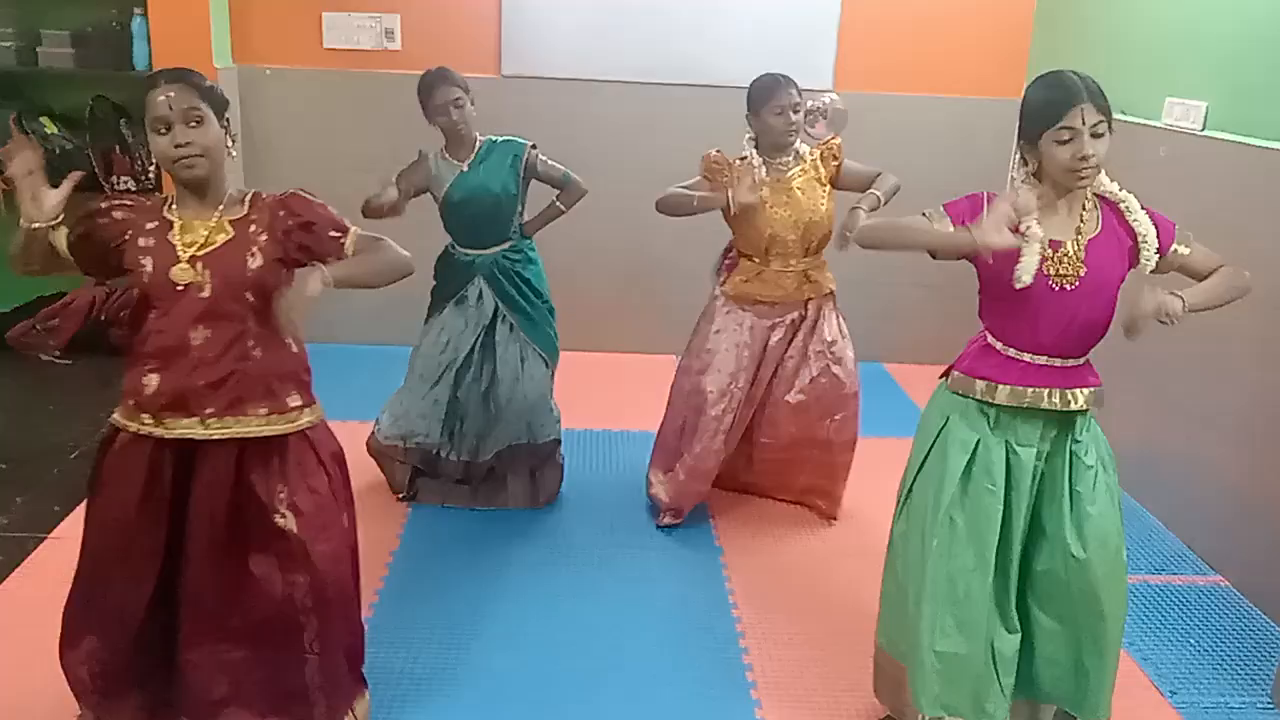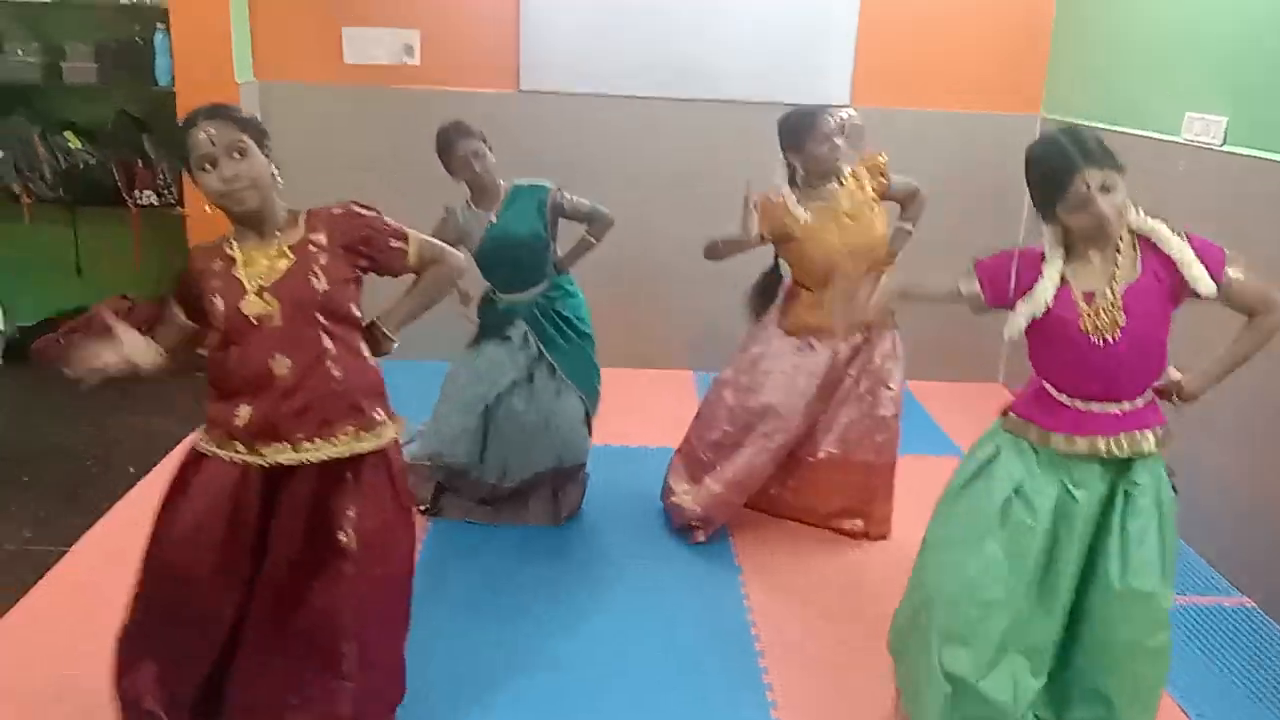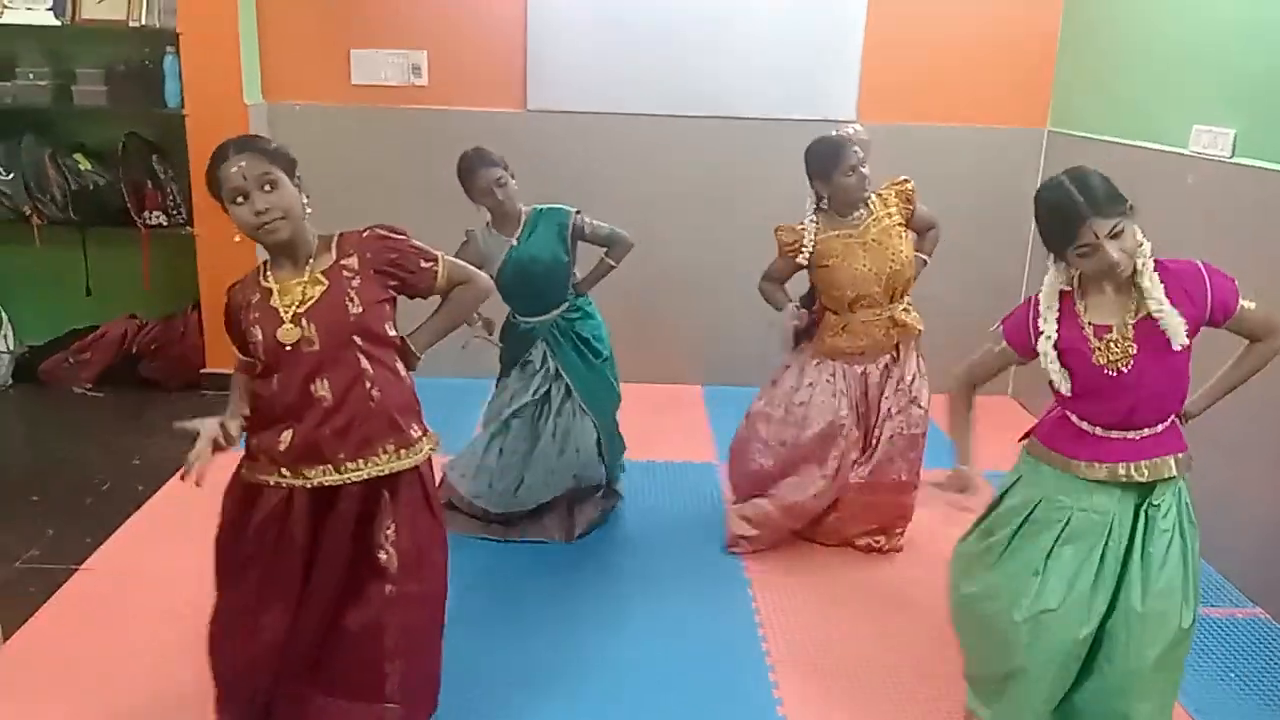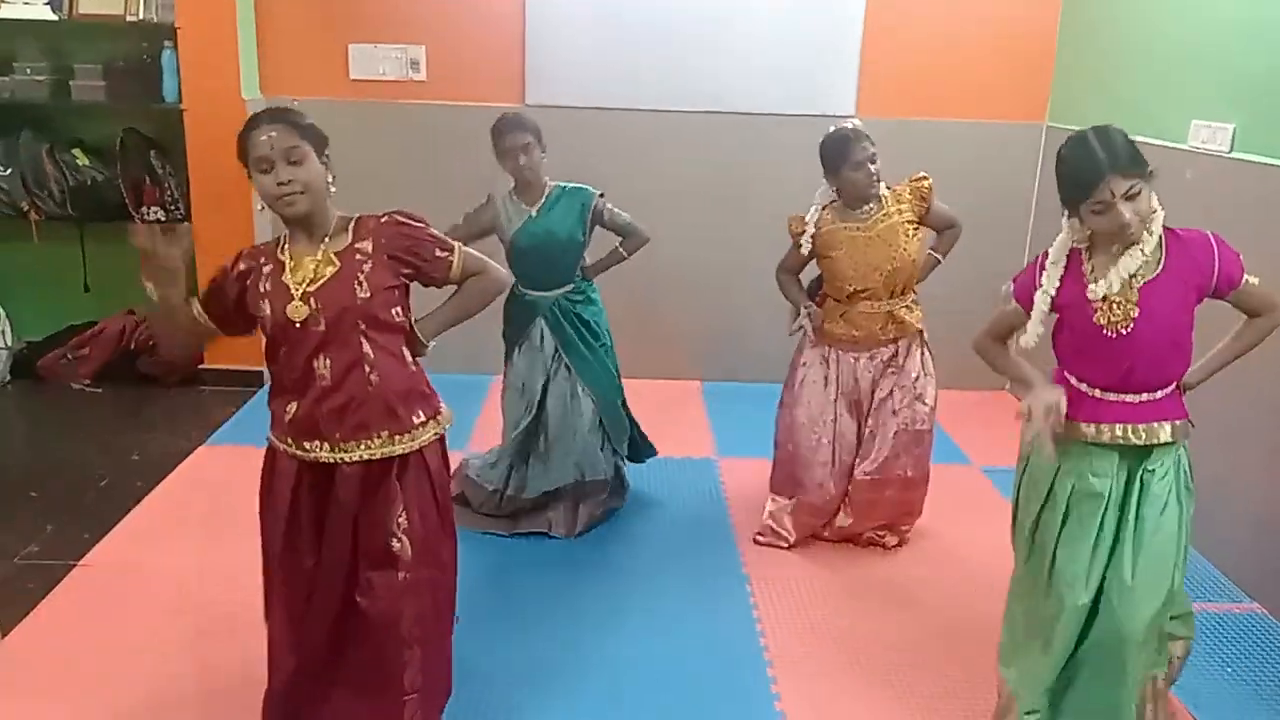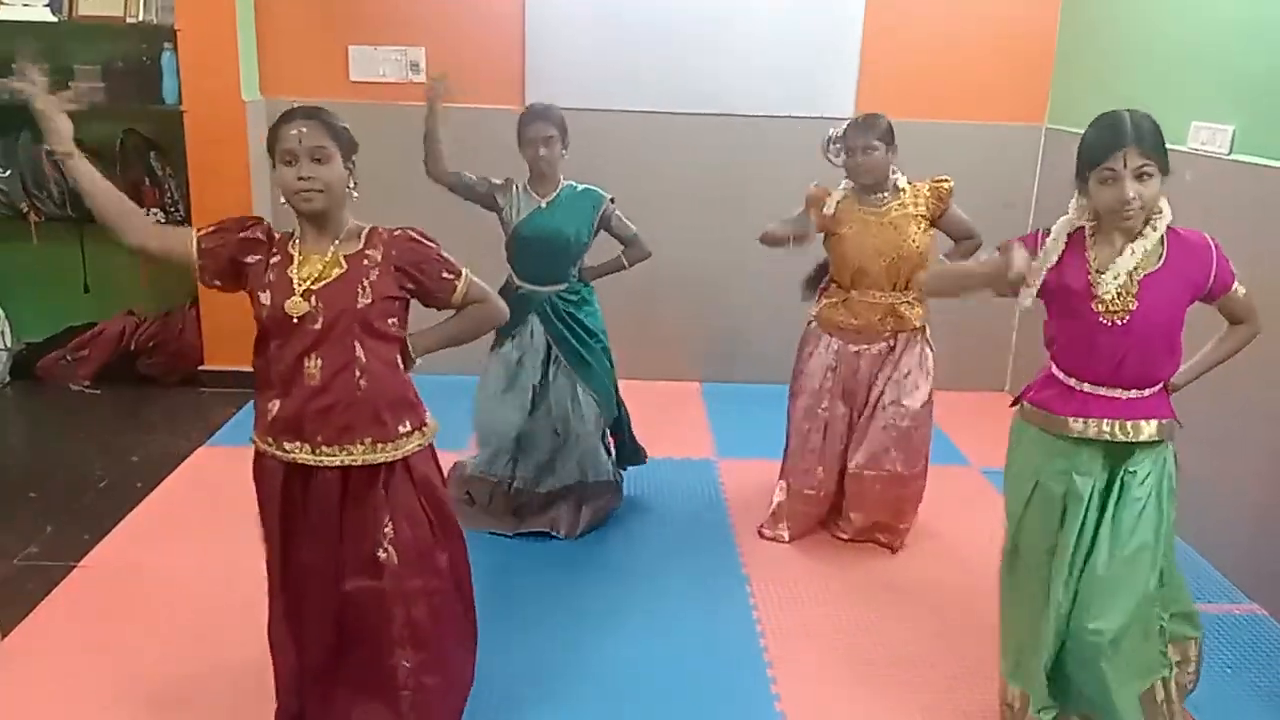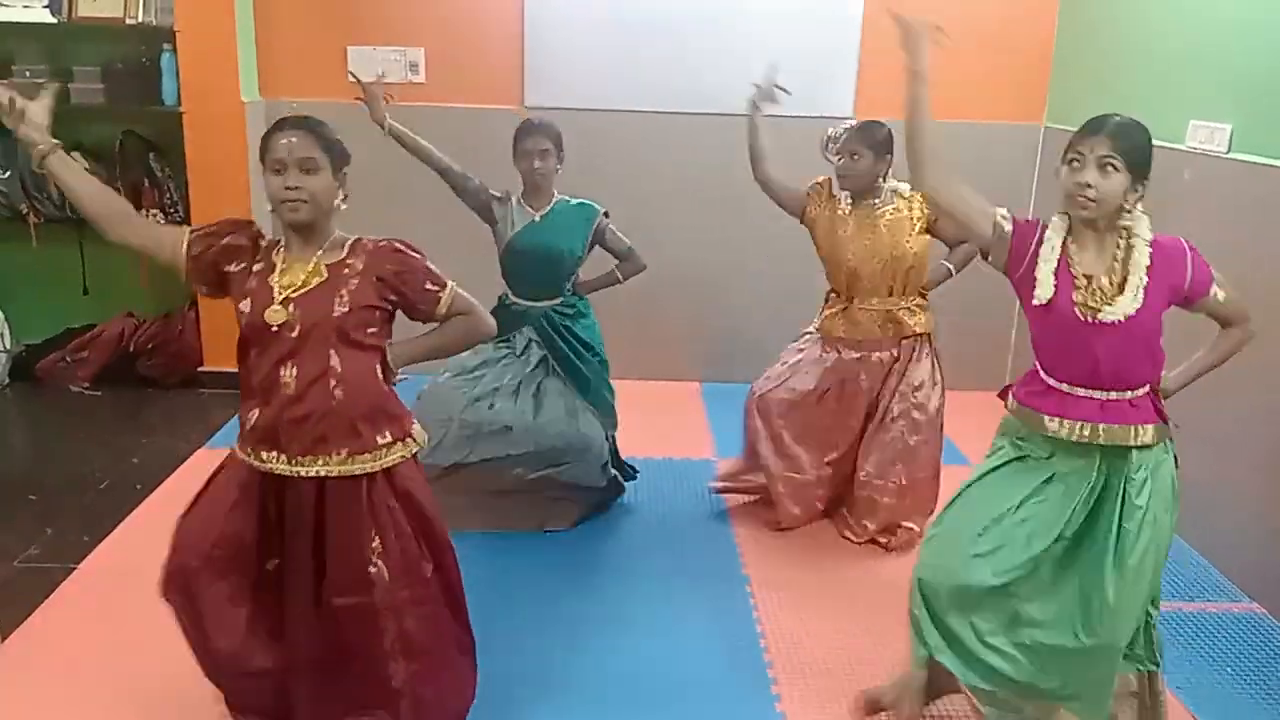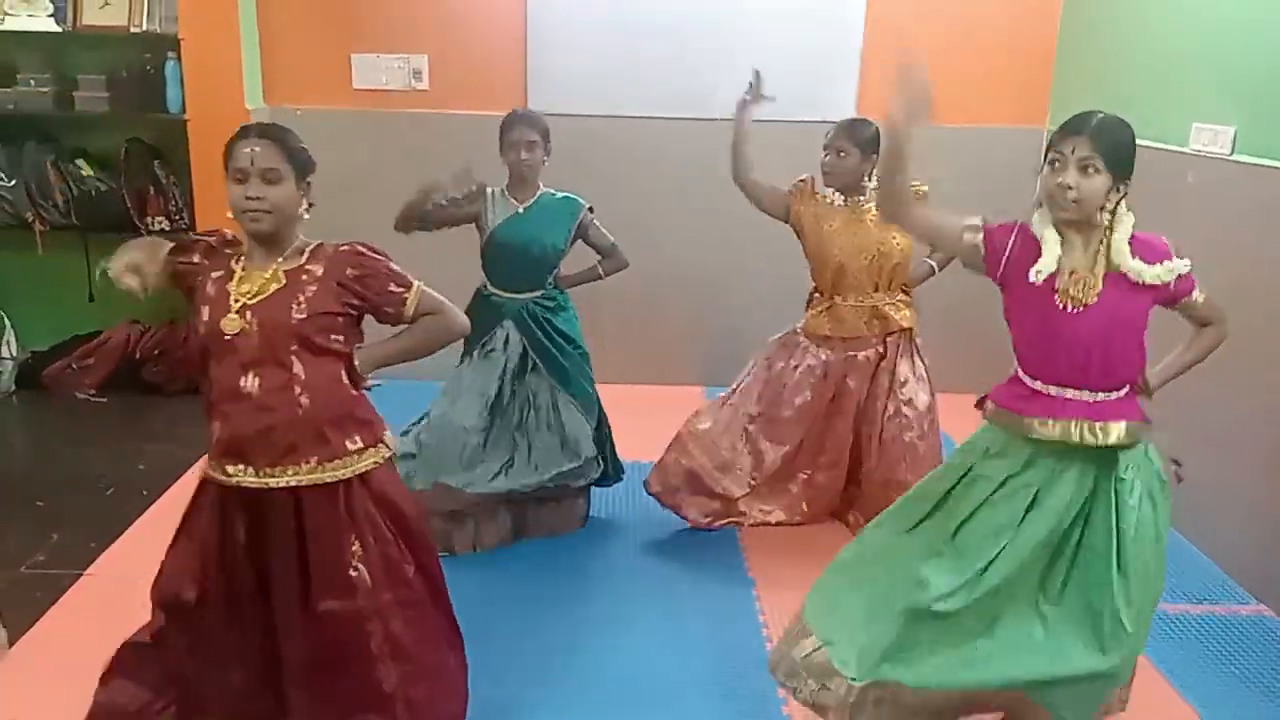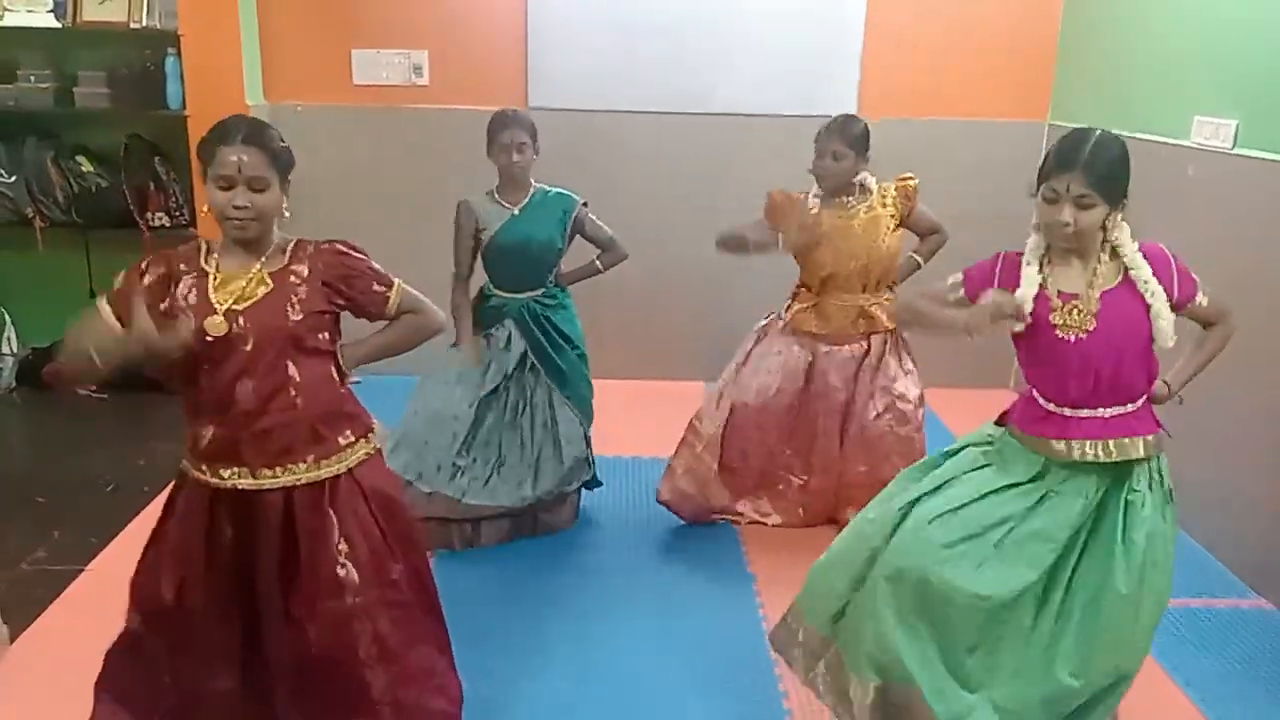
dt=0.2s
person 1, frame 1
left shoulder: (283, 213)
right shoulder: (129, 224)
left elbow: (394, 259)
left wrist: (320, 277)
left hip: (271, 438)
right hip: (158, 446)
left knee: (301, 587)
right knee: (134, 596)
person 1, frame 2
left shoulder: (341, 229)
right shoulder: (205, 266)
left elbow: (449, 263)
left wrist: (382, 328)
right wrist: (143, 354)
left hip: (349, 460)
right hip: (242, 465)
left knee: (346, 615)
right knee: (194, 609)
person 1, frame 3
left shoulder: (375, 252)
right shoulder: (245, 300)
left elbow: (476, 283)
left wrist: (410, 345)
right wrist: (226, 423)
left hip: (385, 478)
right hip: (282, 490)
left knee: (383, 630)
right knee: (268, 634)
person 1, frame 4
left shoulder: (395, 237)
right shoulder: (251, 271)
left elbow: (493, 279)
right elbow: (180, 337)
left wrist: (419, 330)
right wrist: (166, 283)
left hip: (394, 460)
right hip: (302, 467)
left knee: (395, 610)
right knee: (309, 612)
person 1, frame 5
left shoulder: (399, 250)
right shoulder: (254, 252)
left elbow: (490, 309)
right elbow: (139, 233)
left wrist: (409, 345)
right wrist: (63, 144)
left hip: (382, 464)
right hip: (292, 467)
left knee: (394, 614)
right knee: (307, 612)
person 1, frame 6
left shoulder: (381, 262)
right shoulder: (240, 253)
left elbow: (478, 324)
right elbow: (129, 230)
left wrist: (392, 354)
left hip: (364, 476)
right hip: (268, 476)
left knee: (381, 627)
person 1, frame 7
left shoulder: (344, 267)
right shoulder: (207, 260)
left elbow: (449, 322)
right elbow: (134, 264)
left wrist: (361, 360)
right wrist: (134, 261)
left hip: (340, 482)
right hip: (237, 492)
left knee: (370, 628)
right knee: (206, 628)
person 1, frame 8
left shoulder: (325, 264)
right shoulder: (172, 273)
left elbow: (427, 319)
right elbow: (73, 358)
left wrist: (340, 359)
right wrist: (144, 340)
left hip: (329, 481)
right hip: (216, 487)
left knee: (359, 630)
right knee: (201, 635)
person 2, frame 1
left shoulder: (1130, 222)
right shoulder: (991, 216)
left elbow: (1233, 277)
right elbow: (868, 234)
left wrist: (1172, 303)
right wrist: (971, 238)
left hip: (1070, 426)
right hip: (979, 418)
left knee: (1083, 579)
right knee: (955, 578)
person 2, frame 2
left shoulder: (1176, 255)
right shoulder: (1027, 273)
right elbow: (920, 290)
left wrist: (1200, 380)
right wrist: (878, 297)
left hip: (1129, 470)
right hip: (1033, 460)
left knee: (1128, 626)
right knee: (960, 596)
person 2, frame 3
left shoulder: (1192, 284)
right shoulder: (1043, 310)
right elbow: (968, 382)
left wrist: (1195, 403)
right wrist: (964, 463)
left hip: (1152, 492)
right hip: (1060, 484)
left knee: (1137, 647)
right knee: (1026, 626)
person 2, frame 4
left shoulder: (1199, 253)
right shoulder: (1057, 267)
right elbow: (988, 342)
left wrist: (1194, 375)
right wrist: (1038, 386)
left hip: (1153, 460)
right hip: (1067, 452)
left knee: (1132, 608)
right knee: (1060, 595)
person 2, frame 5
left shoulder: (1194, 254)
right shoulder: (1055, 250)
left elbow: (1246, 320)
left wrist: (1181, 375)
left hip: (1140, 453)
right hip: (1049, 445)
left knee: (1116, 609)
right knee: (1050, 591)
person 2, frame 6
left shoulder: (1173, 262)
right shoulder: (1029, 246)
left elbow: (1240, 327)
right elbow: (930, 178)
left wrist: (1174, 384)
right wrist: (917, 66)
left hip: (1132, 463)
right hip: (1038, 445)
left knee: (1108, 611)
right knee: (955, 572)
person 2, frame 7
left shoulder: (1150, 258)
right shoulder: (1012, 244)
left elbow: (1214, 324)
right elbow: (898, 209)
left wrist: (1156, 377)
right wrist: (898, 135)
left hip: (1115, 468)
right hip: (1017, 453)
left knee: (1097, 620)
right knee: (948, 572)
person 2, frame 8
left shoulder: (1154, 269)
right shoulder: (1009, 275)
left elbow: (1219, 324)
left wrist: (1170, 385)
right wrist: (964, 311)
left hip: (1126, 484)
right hip: (1029, 462)
left knee: (1099, 639)
right knee: (912, 544)
person 3, frame 1
left shoulder: (821, 161)
right shoulder: (732, 172)
left elbow: (886, 182)
right elbow: (664, 202)
left wrist: (868, 206)
right wrist: (716, 198)
left hip: (811, 307)
right hip: (745, 308)
left knee: (826, 396)
right knee: (715, 397)
left ankle: (806, 486)
right ankle: (679, 486)
person 3, frame 2
left shoulder: (868, 181)
right shoulder: (780, 212)
left elbow: (916, 196)
right elbow: (713, 251)
left wrist: (900, 239)
right wrist: (743, 238)
left hip: (867, 332)
right hip: (803, 334)
left knee: (865, 430)
right knee: (750, 410)
left ankle: (847, 510)
right ankle: (700, 500)
person 3, frame 3
left shoulder: (893, 204)
right shoulder: (807, 238)
left elbow: (931, 228)
right elbow: (768, 282)
left wrist: (914, 269)
right wrist: (792, 309)
left hip: (894, 353)
right hip: (830, 355)
left knee: (893, 449)
right knee: (796, 438)
left ankle: (865, 526)
right ankle: (768, 519)
person 3, frame 4
left shoulder: (909, 202)
right shoulder: (818, 226)
left elbow: (954, 227)
right elbow: (786, 273)
left wrist: (926, 265)
right wrist: (804, 305)
left hip: (898, 346)
right hip: (833, 347)
left knee: (897, 440)
right knee: (817, 440)
left ankle: (873, 522)
right ankle: (800, 517)
person 3, frame 5
left shoulder: (925, 200)
right shoulder: (831, 206)
left elbow: (972, 240)
right elbow: (770, 234)
left wrist: (932, 272)
right wrist: (795, 233)
left hip: (899, 339)
right hip: (833, 336)
left knee: (891, 434)
right knee: (818, 425)
left ankle: (874, 517)
right ankle: (800, 512)
person 3, frame 6
left shoulder: (916, 207)
right shoulder: (822, 208)
left elbow: (968, 244)
right elbow: (764, 178)
left wrist: (939, 275)
right wrist: (754, 116)
left hip: (905, 348)
right hip: (837, 343)
left knee: (901, 442)
right knee: (775, 398)
left ankle: (881, 518)
right ankle: (791, 499)
person 3, frame 7
right shoulder: (809, 205)
right elbow: (743, 180)
left wrist: (920, 273)
right wrist: (742, 116)
left hip: (891, 349)
right hip: (823, 344)
left knee: (900, 441)
right knee: (774, 417)
left ankle: (881, 512)
person 3, frame 8
left shoulder: (892, 202)
right shoulder: (795, 211)
left elbow: (937, 234)
right elbow: (727, 240)
left wrist: (907, 269)
right wrist: (774, 238)
left hip: (873, 342)
right hip: (806, 338)
left knee: (888, 432)
right knee: (753, 405)
person 4, frame 1
left shoulder: (514, 153)
right shoulder: (428, 169)
left elbow: (575, 187)
right elbow: (375, 209)
left wrist: (532, 226)
right wrist: (382, 201)
left hip: (516, 278)
right hip: (462, 282)
left knee: (522, 382)
right knee: (443, 378)
left ankle: (524, 474)
right ankle: (451, 466)
person 4, frame 2
left shoulder: (538, 196)
right shoulder: (458, 221)
left elbow: (602, 219)
left wrist: (565, 263)
left hip: (556, 316)
right hip: (503, 322)
left knee: (560, 415)
right knee: (469, 406)
left ankle: (551, 490)
right ankle: (481, 487)
person 4, frame 3
left shoulder: (558, 219)
right shoulder: (479, 245)
left elbow: (622, 242)
left wrist: (585, 284)
right wrist: (472, 315)
left hip: (576, 336)
right hip: (525, 344)
left knee: (580, 429)
right knee: (511, 433)
left ankle: (573, 509)
right ankle: (515, 504)
person 4, frame 4
left shoulder: (581, 200)
right shoulder: (497, 210)
left elbow: (639, 237)
left wrist: (593, 268)
left hip: (578, 321)
right hip: (528, 323)
left knee: (581, 415)
right knee: (530, 419)
left ankle: (579, 501)
right ankle: (524, 494)
person 4, frame 5
left shoulder: (590, 202)
right shoulder: (504, 196)
left elbow: (641, 249)
right elbow: (439, 173)
left wrist: (590, 272)
right wrist: (432, 116)
left hip: (573, 321)
right hip: (522, 319)
left knee: (578, 417)
right knee: (511, 415)
left ankle: (580, 503)
right ankle: (514, 494)
person 4, frame 6
left shoulder: (585, 216)
right shoulder: (497, 209)
left elbow: (633, 263)
right elbow: (447, 169)
left wrist: (585, 285)
right wrist: (387, 124)
left hip: (567, 334)
right hip: (515, 332)
left knee: (577, 429)
right knee: (447, 401)
left ankle: (574, 500)
person 4, frame 7
left shoulder: (568, 208)
right shoulder: (482, 202)
left elbow: (618, 258)
right elbow: (405, 223)
left wrist: (566, 280)
right wrist: (431, 197)
left hip: (549, 329)
right hip: (494, 327)
left knee: (558, 427)
right knee: (464, 424)
left ankle: (555, 513)
person 4, frame 8
left shoulder: (562, 205)
right shoulder: (474, 210)
left elbow: (616, 250)
right elbow: (460, 281)
left wrist: (568, 277)
right wrist: (468, 338)
left hip: (550, 327)
right hip: (494, 325)
left knee: (554, 426)
right knee: (452, 412)
left ankle: (545, 511)
